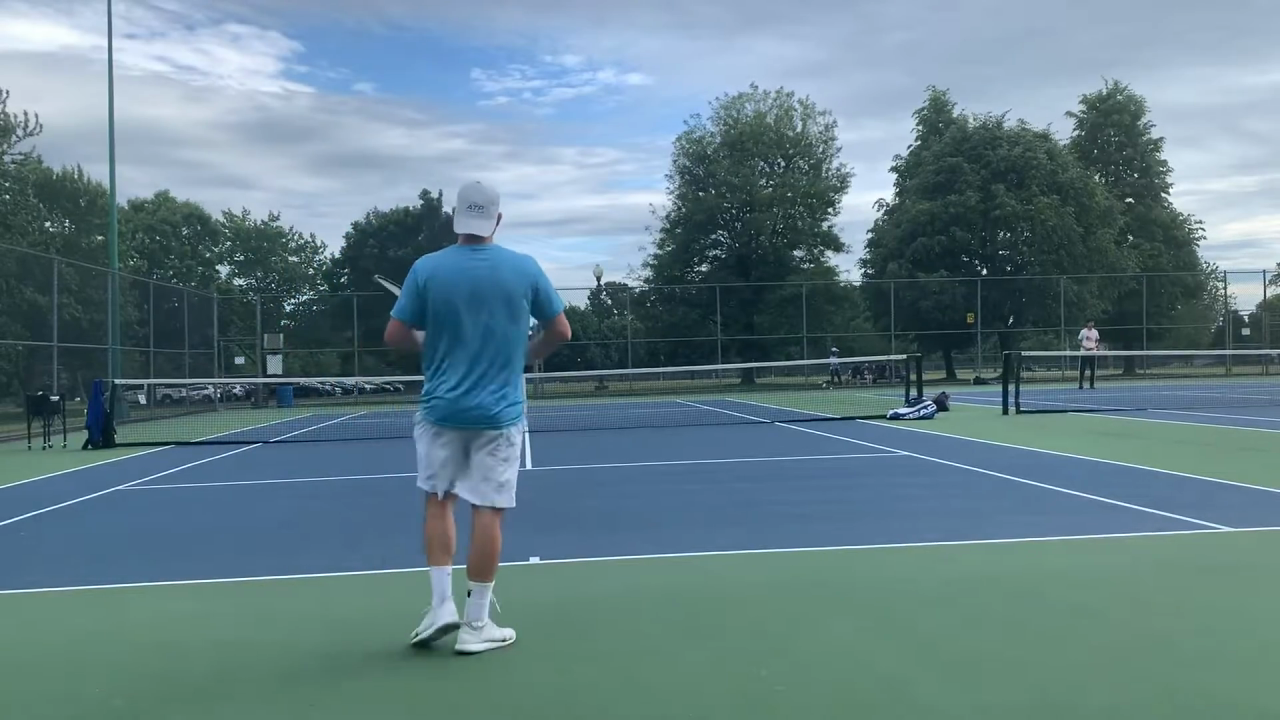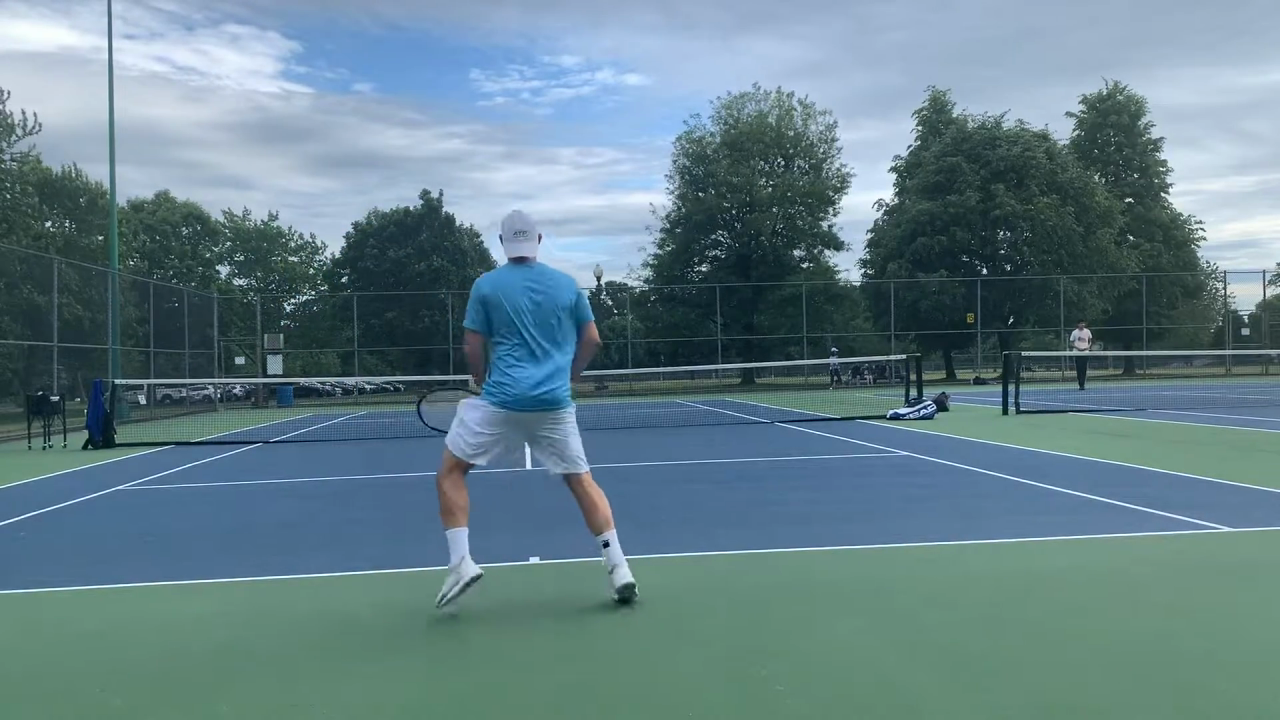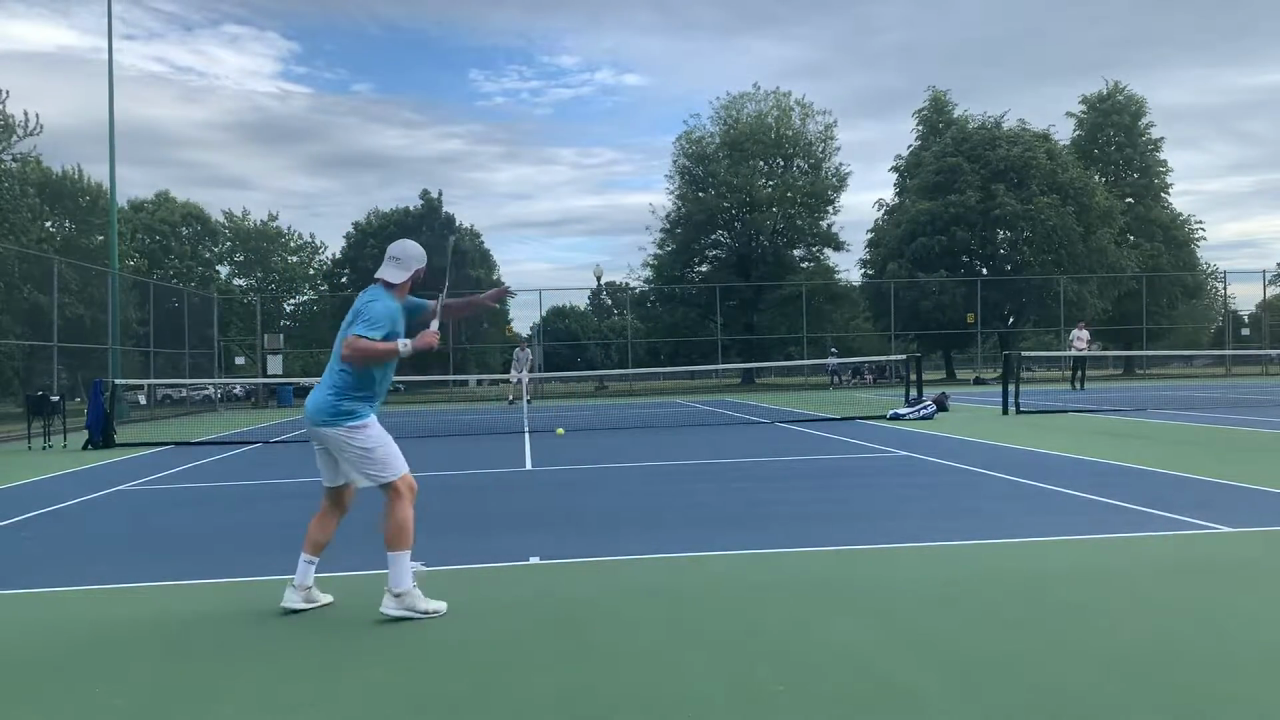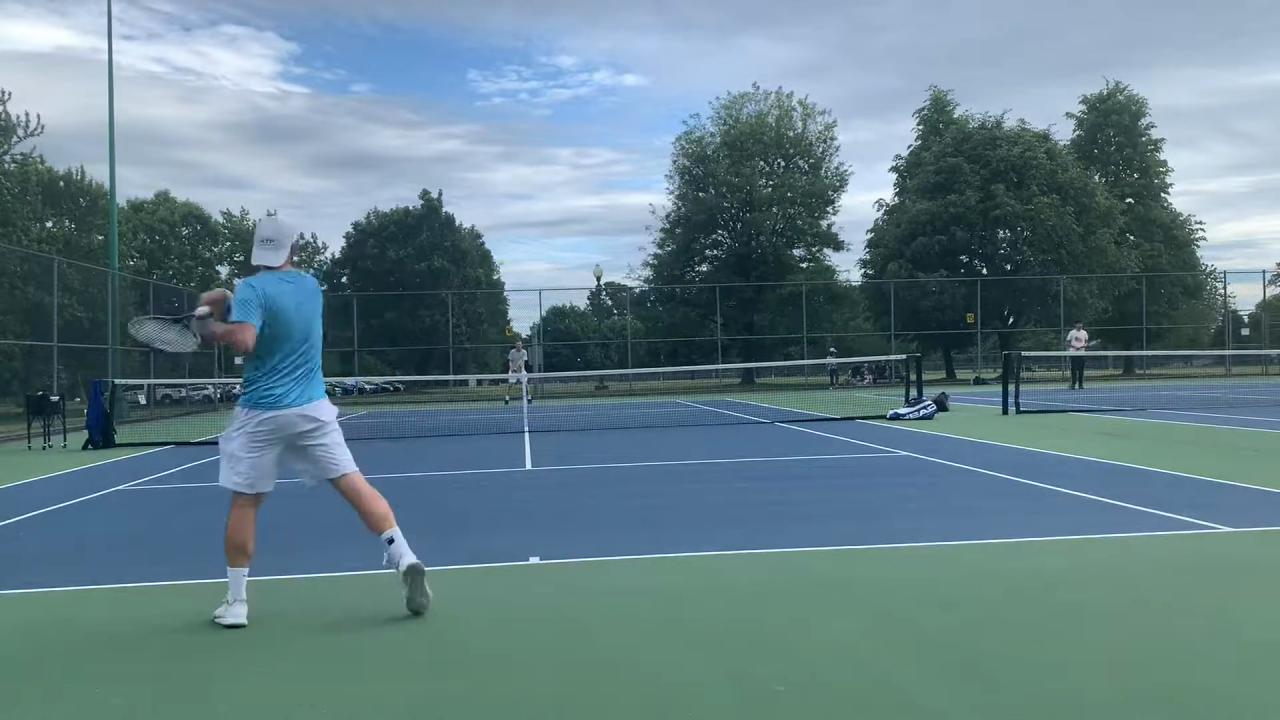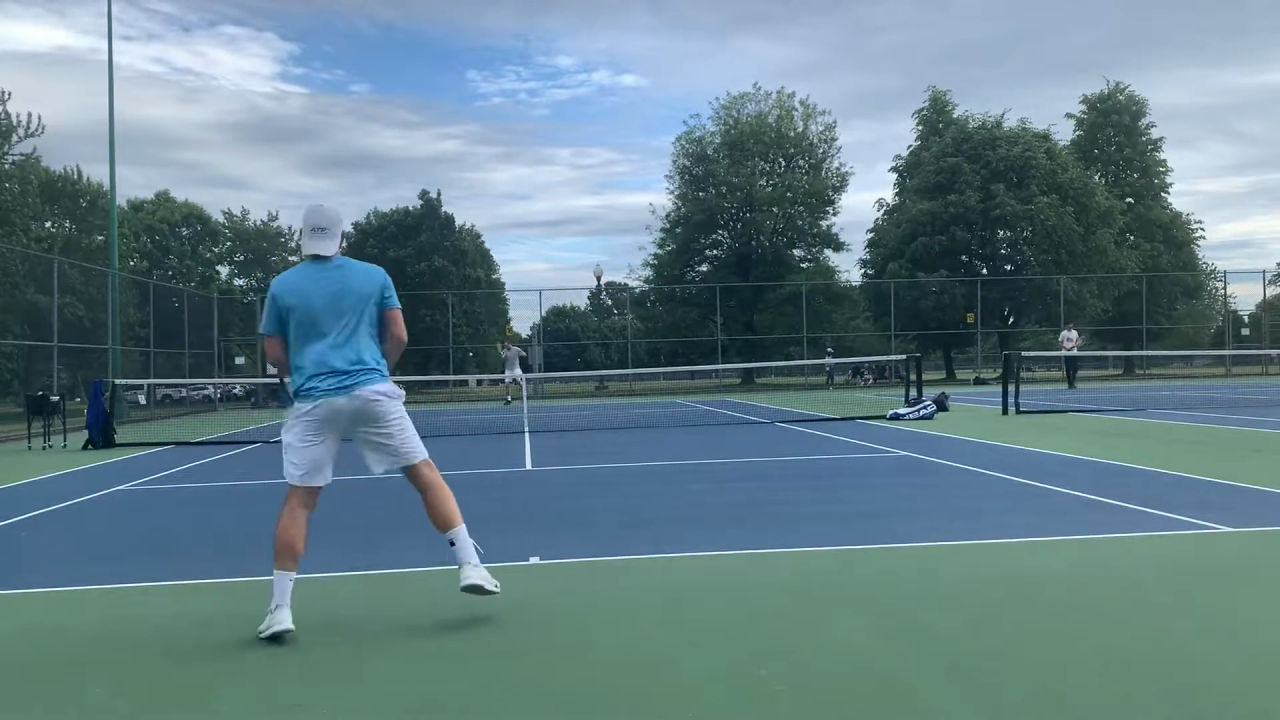
dt=1s
person 1, frame 1
left shoulder: (426, 268)
right shoulder: (525, 268)
left elbow: (394, 335)
right elbow: (561, 332)
left hip: (441, 409)
right hip: (499, 411)
left knee: (438, 501)
right knee: (488, 512)
left ankle: (442, 604)
right ankle: (475, 624)
person 1, frame 2
left shoulder: (486, 285)
right shoulder: (567, 284)
left elbow: (473, 349)
right elbow: (592, 341)
left hip: (502, 400)
right hip: (554, 401)
left knee: (450, 472)
right knee: (582, 482)
left ankle: (460, 562)
right ankle: (618, 567)
person 1, frame 3
left shoulder: (386, 299)
right shoulder: (380, 306)
left elbow: (438, 309)
right elbow: (350, 350)
left wrist: (482, 299)
right wrist: (407, 345)
left hip: (323, 413)
right hip: (346, 415)
left knee: (335, 500)
right knee: (402, 490)
left ankle: (301, 587)
right ankle: (400, 593)
person 1, frame 4
left shoulder: (253, 288)
right shoulder: (308, 284)
left elbow: (244, 341)
left wrist: (211, 326)
right wrist: (228, 300)
left hip: (261, 413)
right hip: (312, 408)
left knee: (244, 503)
right knee: (355, 486)
left ankle: (236, 603)
right ankle: (404, 557)
person 1, frame 5
left shoulder: (281, 286)
right shoulder: (374, 276)
left elbow: (274, 355)
right elbow: (398, 338)
left hip: (314, 403)
right hip: (371, 393)
left knee: (297, 503)
right knee: (425, 474)
left ankle: (280, 609)
right ankle: (470, 565)
